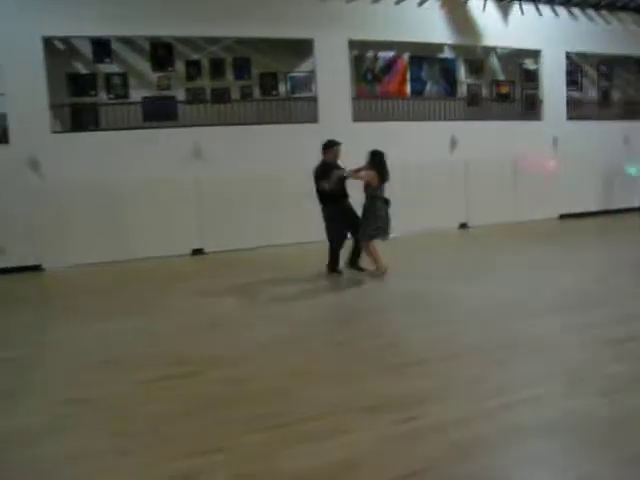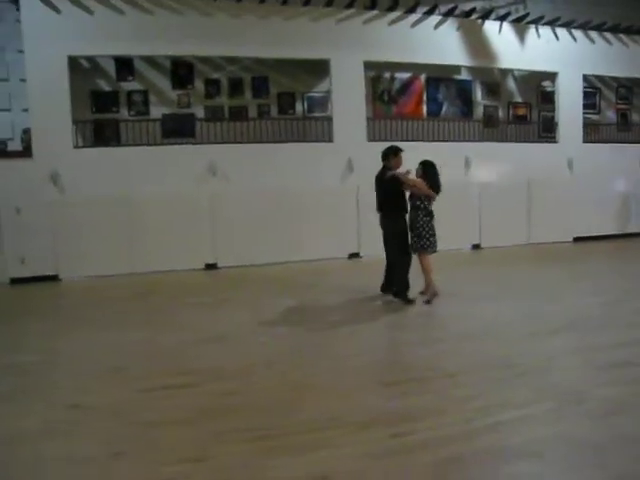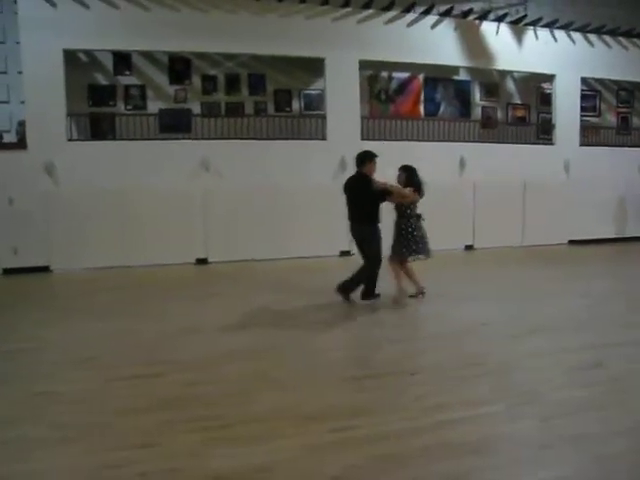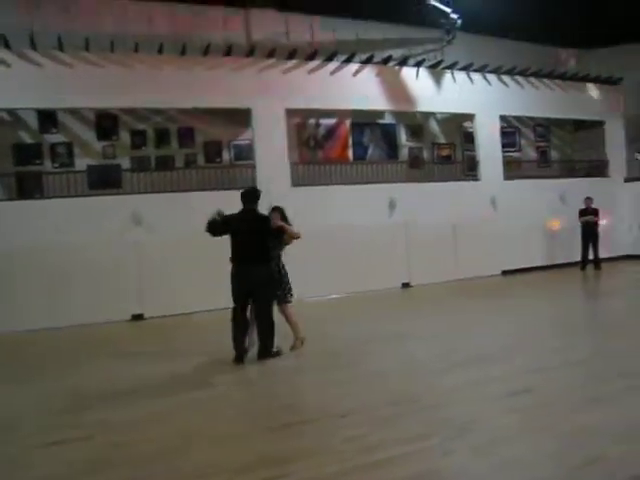
dt=1s
person 1, frame 1
left shoulder: (336, 166)
right shoulder: (321, 169)
left elbow: (346, 175)
right elbow: (324, 186)
right wrist: (333, 181)
left hip: (344, 204)
right hip: (331, 208)
left knee: (359, 230)
right knee: (338, 238)
left ankle: (353, 262)
right ankle: (332, 266)
person 1, frame 2
left shoulder: (384, 174)
right shoulder: (390, 175)
right elbow: (410, 187)
left hip: (389, 218)
right hip: (394, 219)
left knee: (393, 254)
right knee: (403, 254)
left ankle: (388, 286)
right ankle: (400, 291)
person 1, frame 3
left shoulder: (351, 181)
right shoulder: (369, 184)
right elbow: (388, 194)
right wrist: (407, 195)
left hip: (356, 226)
right hip: (367, 227)
left knee: (372, 258)
right knee: (373, 261)
left ankle: (369, 291)
right ankle: (347, 287)
person 1, frame 4
left shoulder: (232, 220)
right shoulder: (265, 221)
left elbow: (211, 228)
left wrist: (217, 217)
left hip: (240, 271)
right hip: (261, 271)
left knee: (239, 312)
right knee: (264, 311)
left ankle: (239, 353)
right ankle: (265, 350)
person 2, frame 1
left shoulder: (372, 174)
right shoulder: (378, 174)
left elbow: (355, 176)
left hip: (374, 209)
right hip: (374, 208)
left knee: (367, 241)
right knee: (365, 240)
left ankle: (380, 266)
right ankle: (379, 265)
person 2, frame 2
left shoulder: (421, 183)
right shoulder: (430, 186)
left elbow: (408, 181)
left hip: (420, 221)
right hip: (424, 220)
left knee: (423, 256)
right knee: (423, 256)
left ankle: (432, 288)
right ankle: (428, 286)
person 2, frame 3
left shoulder: (412, 192)
right shoulder: (402, 193)
left elbow: (401, 197)
left wrist: (386, 186)
left hip: (410, 229)
right hip: (403, 229)
left knee: (394, 259)
right knee: (401, 262)
left ankle: (400, 289)
right ankle: (420, 288)
person 2, frame 4
left shoulder: (284, 235)
left elbow: (296, 235)
left wrist: (282, 225)
left hip: (277, 270)
left knee: (284, 307)
left ankle: (299, 337)
